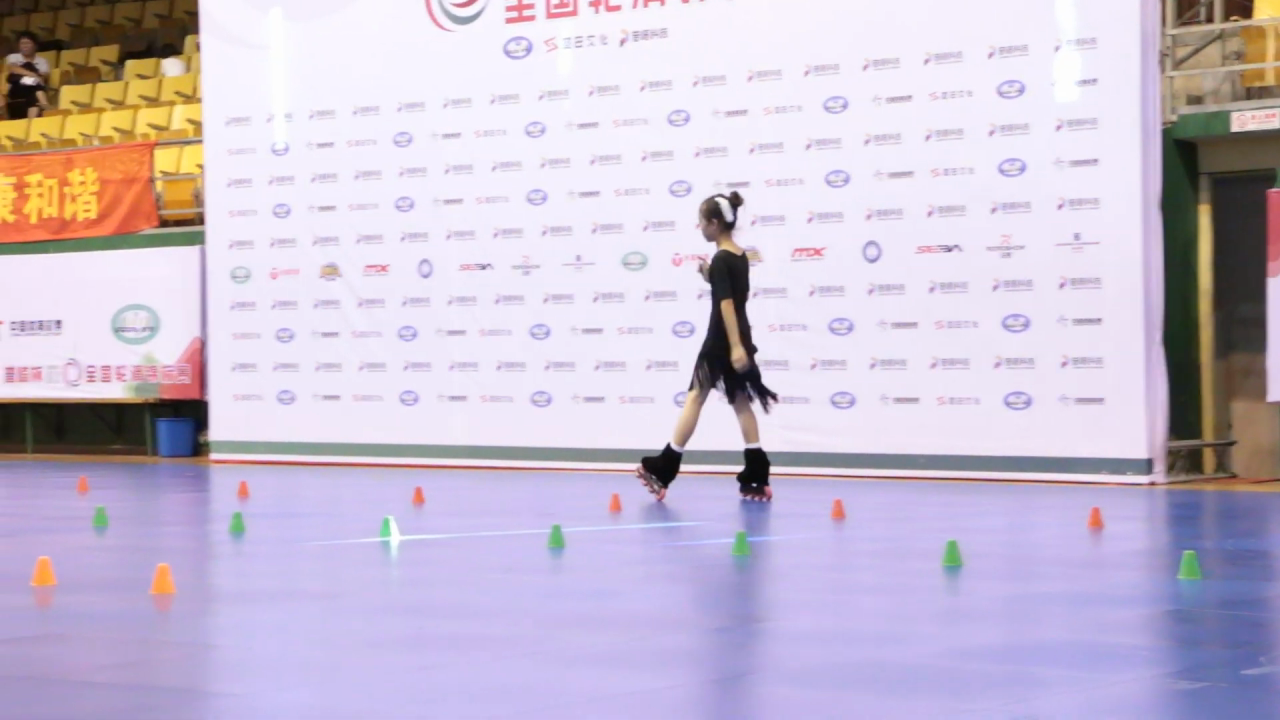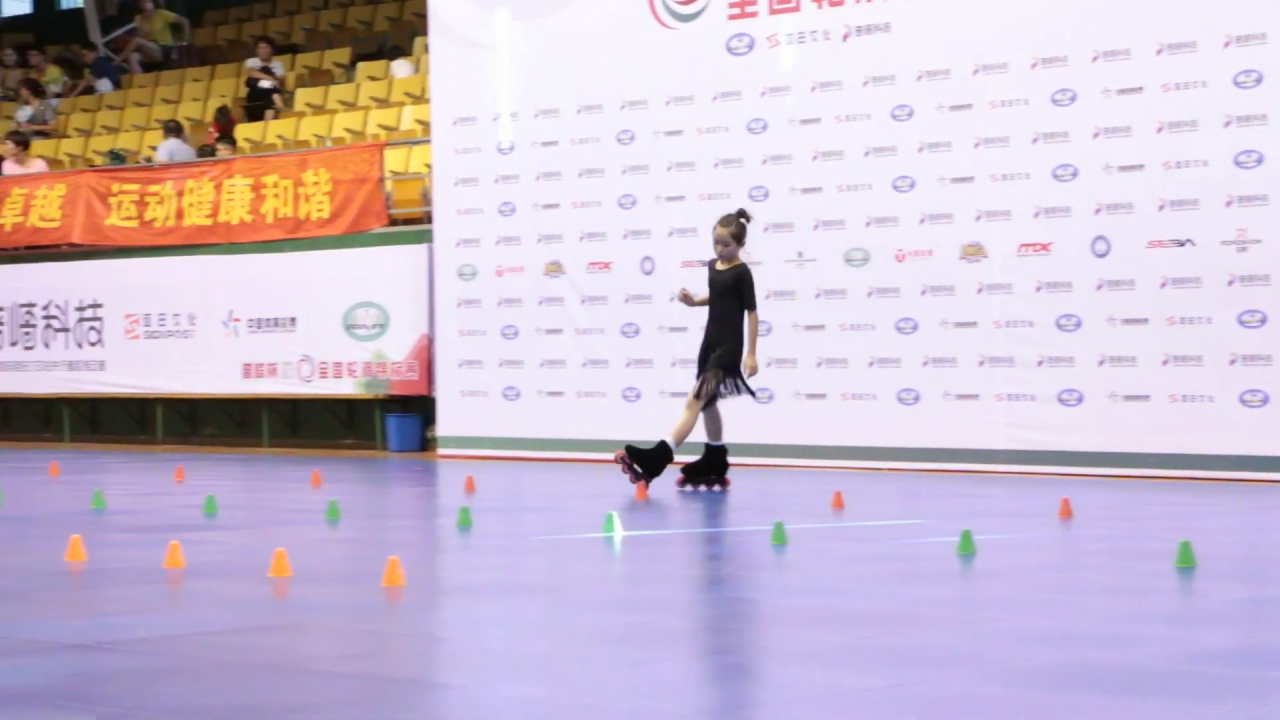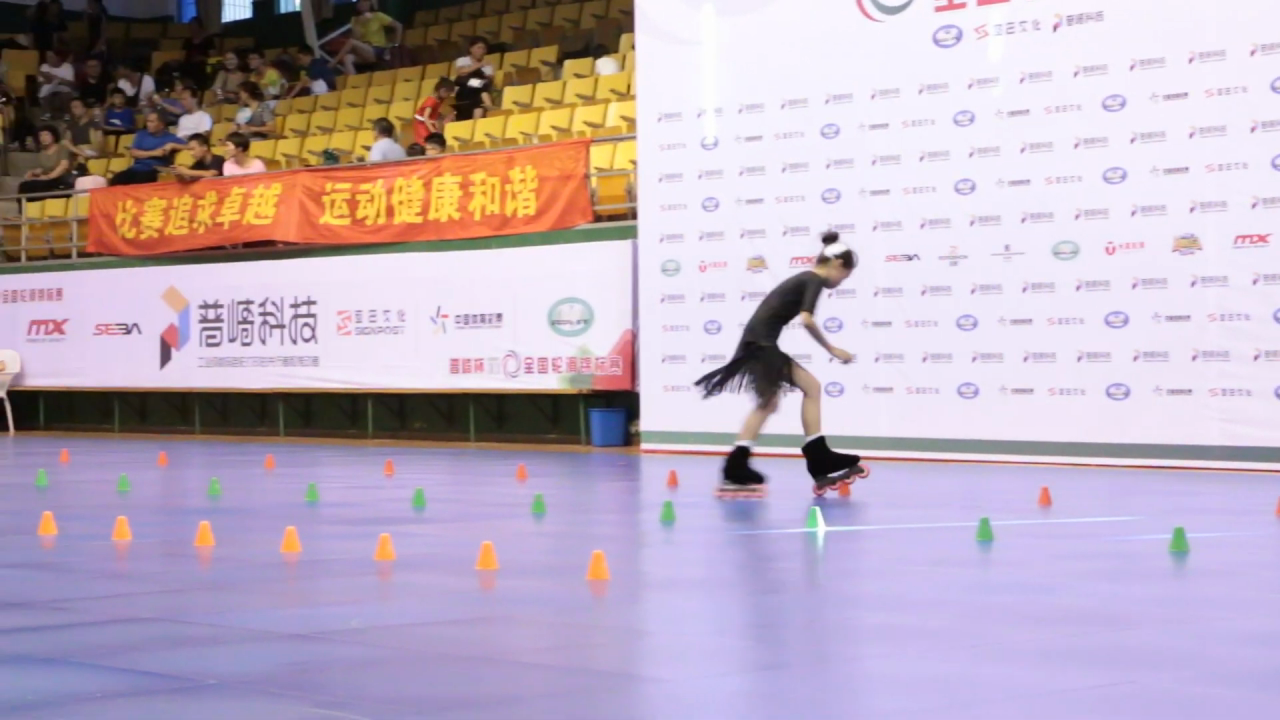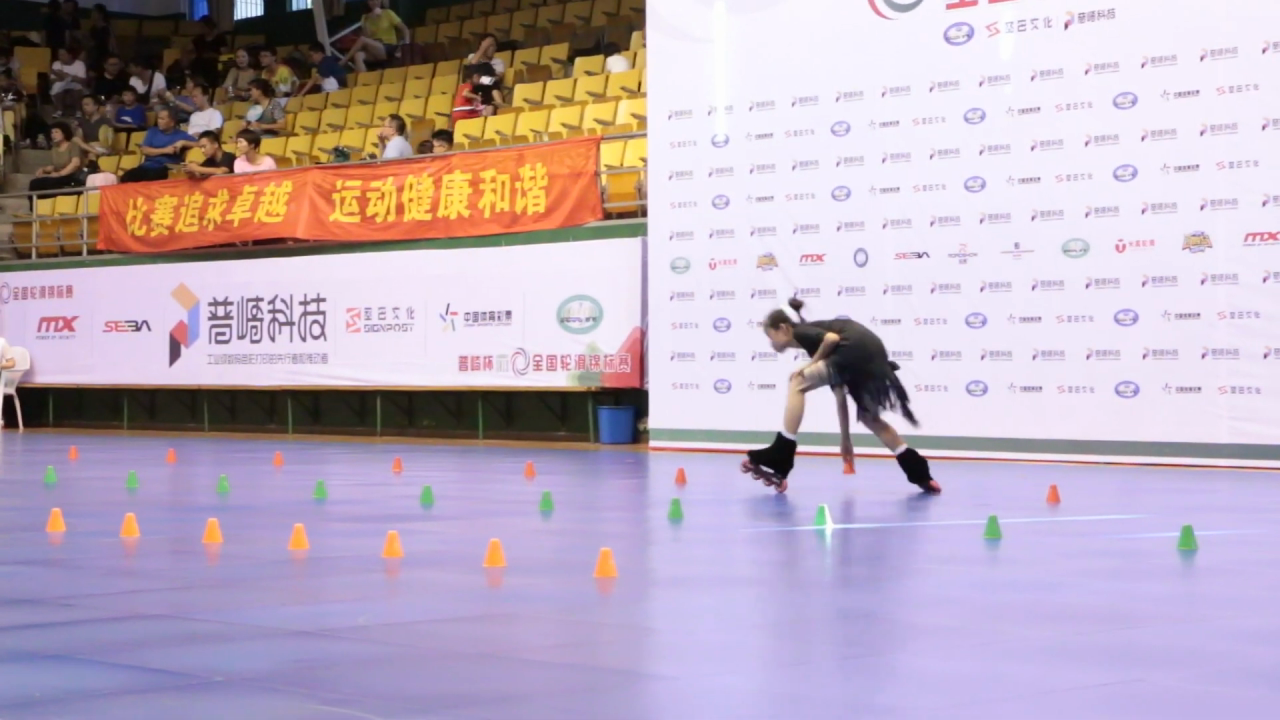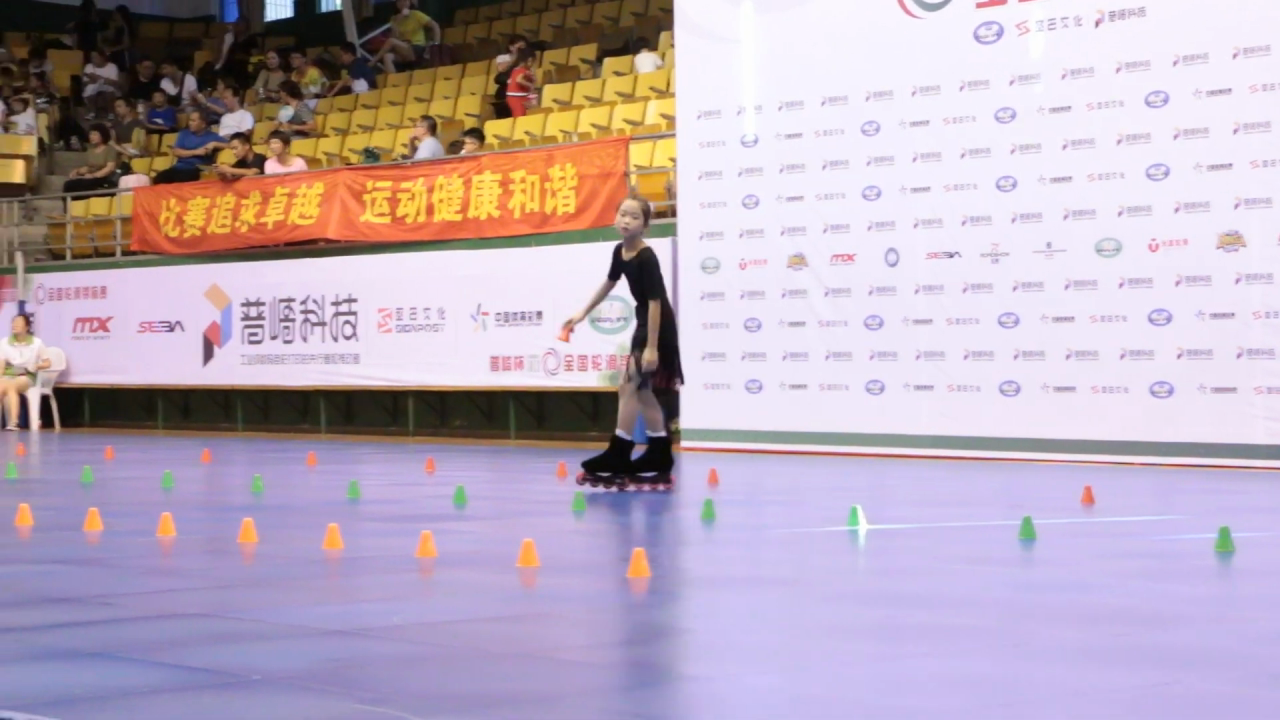
dt=0.7s
person 1, frame 1
left shoulder: (721, 260)
right shoulder: (741, 256)
left elbow: (727, 303)
left wrist: (736, 345)
left hip: (722, 340)
right hip: (740, 338)
left knee: (695, 398)
right knee: (741, 402)
left ankle: (663, 469)
right ankle: (756, 478)
person 1, frame 2
left shoulder: (742, 272)
right shoulder: (713, 266)
left elbow: (751, 313)
left wrist: (751, 354)
right wrist: (692, 301)
left hip: (728, 347)
right hip: (710, 344)
left knee: (695, 402)
right knee: (707, 403)
left ankle: (652, 461)
right ankle: (713, 466)
person 1, frame 3
left shoulder: (804, 280)
right shoulder: (815, 281)
right elbow: (806, 319)
right wrist: (831, 348)
left hip: (763, 339)
right hip: (759, 337)
left knee: (811, 386)
right knee: (768, 400)
left ankle: (821, 461)
right ankle: (735, 470)
person 1, frame 4
left shoulder: (801, 333)
left elbow: (832, 338)
right elbow: (840, 392)
left wrist: (813, 363)
right wrist: (845, 439)
left hip: (854, 351)
right hip: (873, 353)
left knee: (797, 385)
right knee: (870, 418)
left ankle: (777, 462)
right ankle: (918, 470)
person 1, frame 5
left shoulder: (647, 258)
right shoulder: (620, 252)
left elbow: (655, 302)
right elbow: (608, 284)
left wrist: (652, 346)
right wrist: (581, 315)
left hip: (658, 328)
right hip: (645, 324)
left knee: (628, 384)
right knee: (639, 389)
left ankle: (617, 462)
right ankle: (659, 459)
